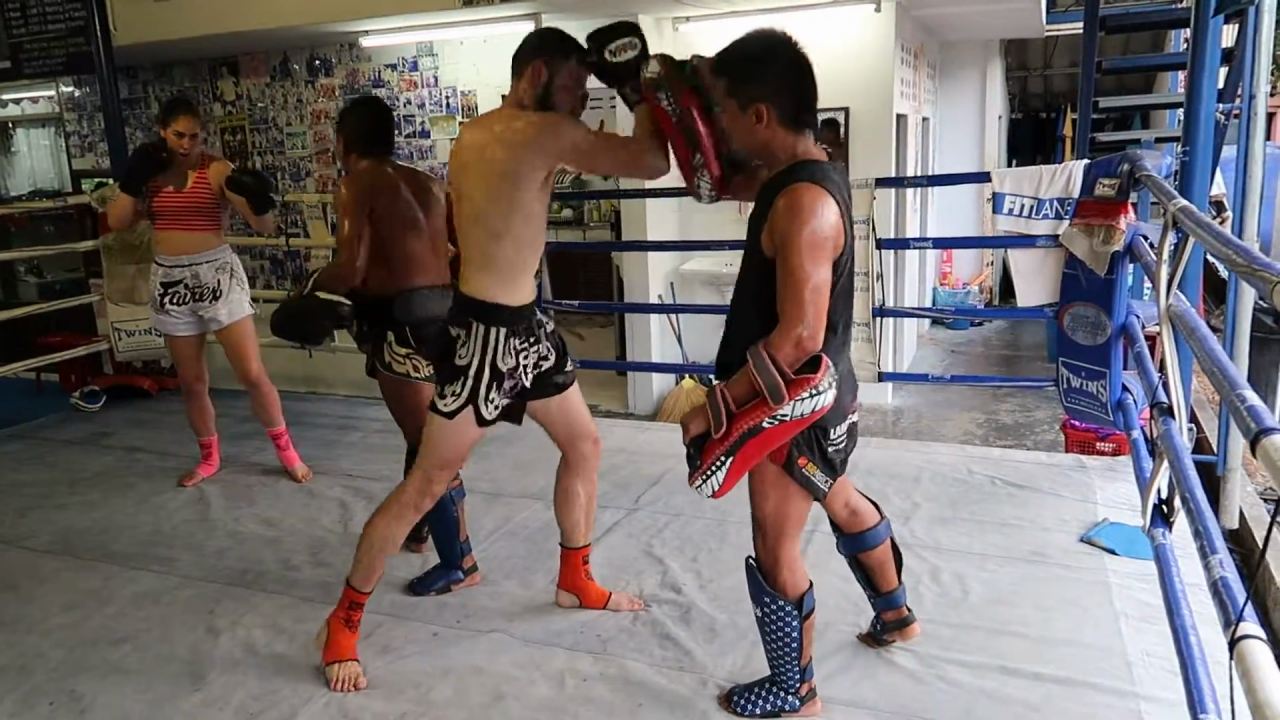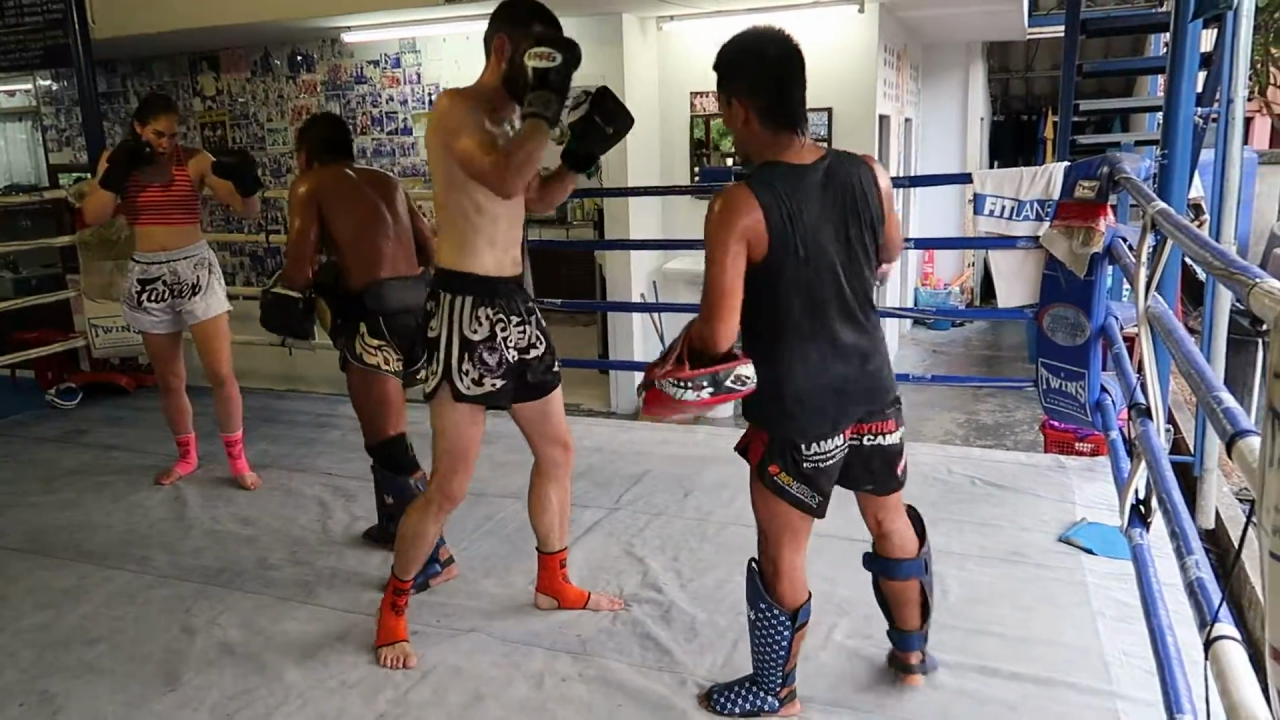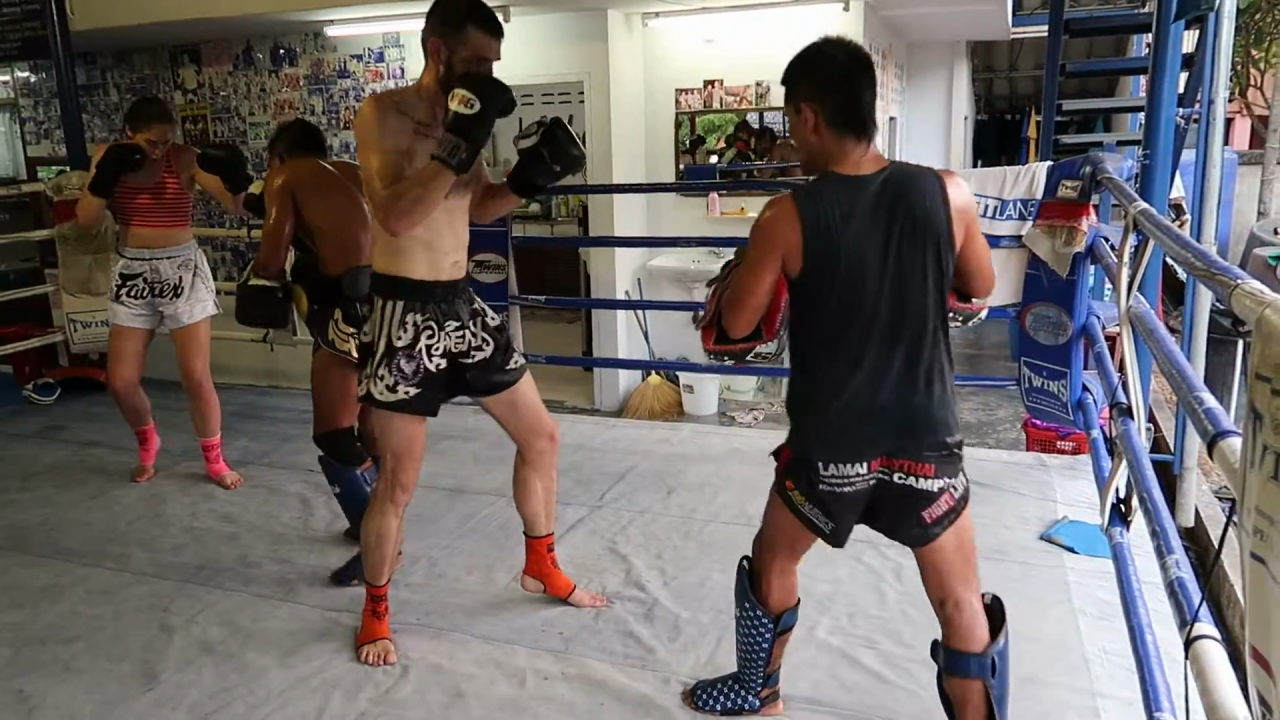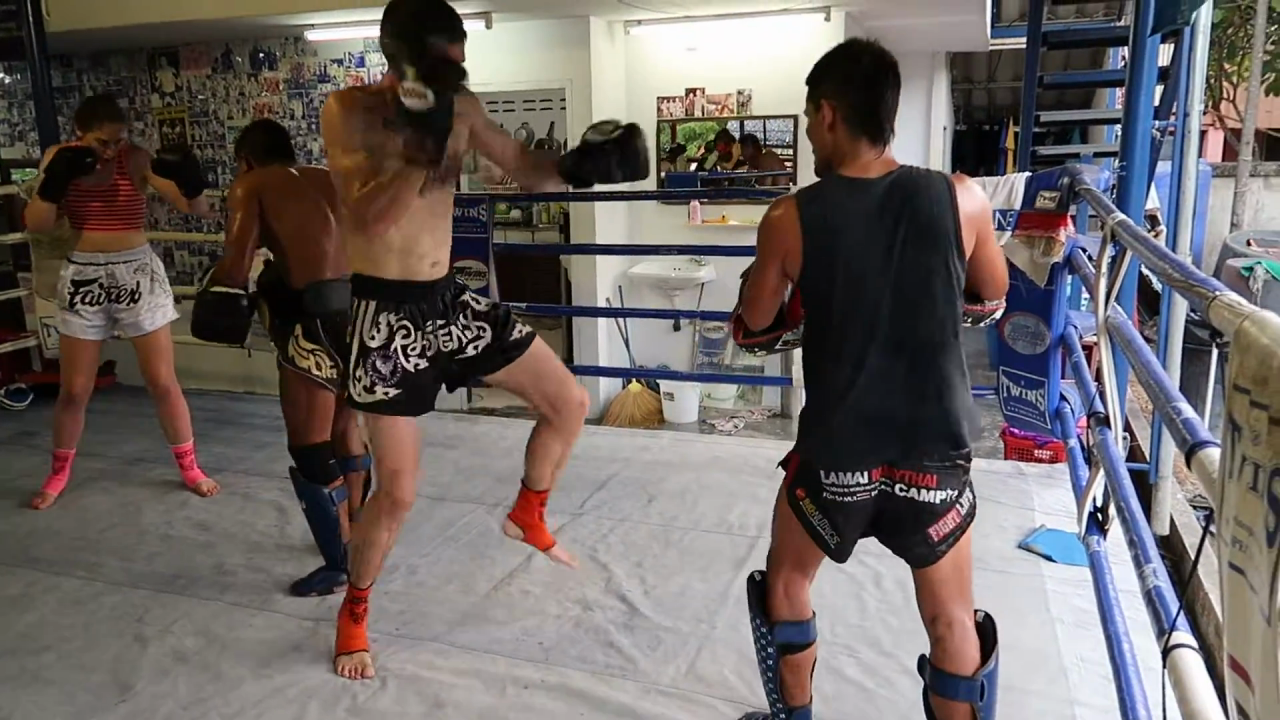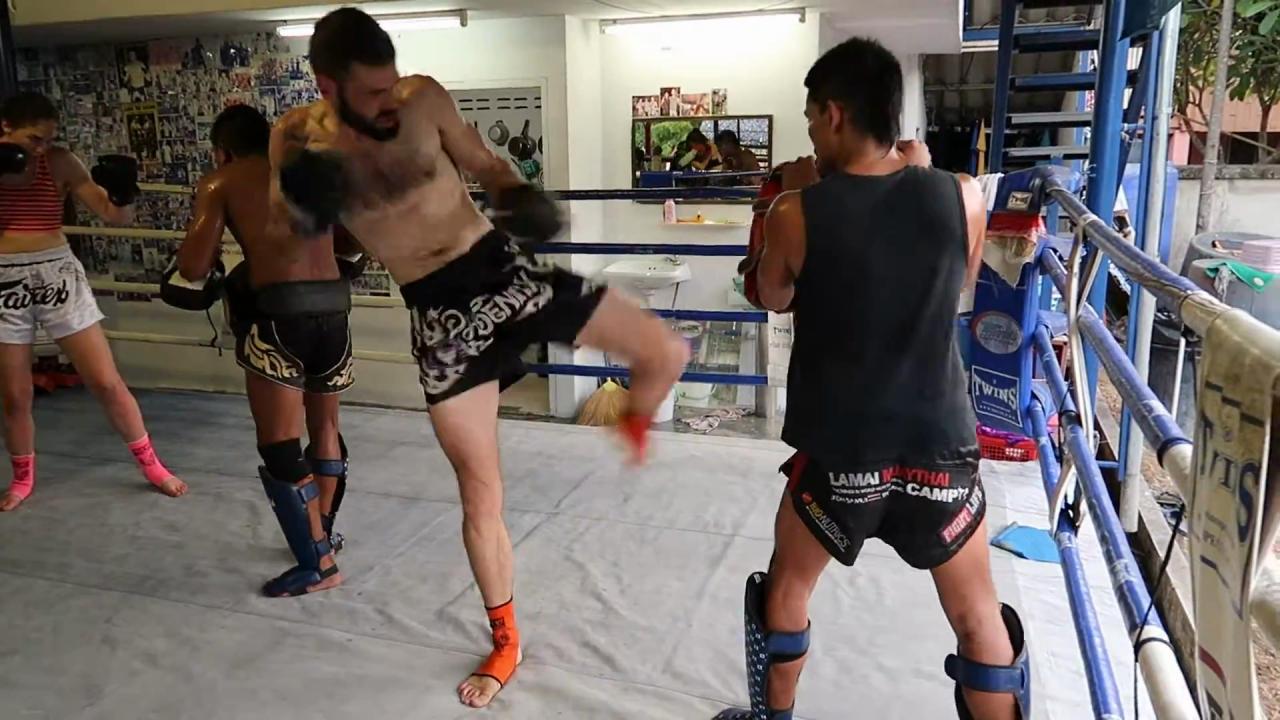
dt=0.3s
person 1, frame 1
left shoulder: (803, 202)
right shoulder: (802, 174)
left elbow: (799, 336)
left wrist: (716, 405)
right hip: (827, 398)
left knee: (776, 551)
right knee: (841, 499)
right ankle: (895, 613)
person 1, frame 2
left shoulder: (740, 206)
right shoulder: (867, 176)
left elbow: (718, 336)
left wrist: (679, 358)
left hip: (794, 417)
right hip: (873, 399)
left knee: (782, 559)
right knee: (891, 520)
right ankle: (911, 649)
person 1, frame 3
left shoulder: (789, 217)
right shoulder: (946, 194)
left elbow: (737, 323)
right elbow: (979, 291)
left wrist: (752, 264)
left hip: (830, 444)
right hip: (925, 440)
left knee: (772, 564)
right knee: (960, 602)
person 1, frame 4
left shoulder: (792, 218)
right shoulder: (960, 199)
left elbow: (757, 319)
right elbow: (994, 293)
left hip: (836, 454)
right hip: (934, 453)
left knee: (785, 583)
right knee: (953, 622)
person 1, frame 5
left shoulder: (795, 214)
right shoulder: (962, 197)
left elbow: (772, 298)
left hip: (839, 455)
right hip: (940, 452)
left knee: (785, 590)
right knee: (979, 621)
person 2, frame 1
left shoulder: (474, 133)
right shoulder: (545, 131)
right elbow: (651, 160)
right wrist: (637, 81)
left hip: (522, 324)
right hip: (490, 331)
left knee: (585, 444)
right knee: (423, 489)
left ankle: (576, 581)
right ankle: (344, 622)
person 2, frame 2
left shoulder: (508, 119)
right shoulder: (456, 108)
left elbow: (537, 201)
right elbow: (504, 184)
left wrist: (582, 151)
right wrist: (542, 102)
left hip: (514, 303)
right hip: (467, 309)
left knee: (557, 448)
right knee: (450, 485)
left ankle: (553, 582)
right ankle: (393, 609)
person 2, frame 3
left shoulder: (461, 118)
right shoulder: (383, 113)
right elbow: (396, 217)
left wrist: (528, 178)
right wrist: (459, 144)
left hip: (462, 305)
right hip: (407, 314)
left knee: (540, 436)
right knee: (399, 482)
left ankle: (542, 567)
right ankle: (375, 612)
person 2, frame 4
left shoulder: (459, 111)
right shoulder: (346, 112)
left elbow: (524, 165)
right elbow: (363, 223)
left wrist: (586, 159)
right wrist: (419, 150)
left hip: (452, 300)
right hip: (386, 316)
left knee: (570, 404)
right knee: (394, 492)
left ankle: (527, 516)
right ankle: (354, 616)
person 2, frame 5
left shoulder: (421, 97)
right shoulder: (297, 135)
left elbow: (484, 163)
right elbow: (288, 227)
left wrist: (520, 199)
right wrist: (298, 198)
left hip: (501, 264)
right hip: (441, 313)
left knee: (666, 353)
right knee: (481, 488)
left ankle: (635, 422)
right ankle: (506, 643)
person 3, frame 1
left shoulder: (355, 185)
right shoulder: (426, 182)
left elbow: (351, 269)
left wrist: (311, 293)
left hip: (402, 321)
right hip: (441, 312)
left knee: (428, 440)
right knee: (423, 431)
left ankle: (460, 562)
right ankle: (416, 524)
person 3, frame 2
left shoulder: (309, 187)
right shoulder: (387, 182)
left elbow: (297, 271)
right elbow: (430, 251)
left wrist: (281, 297)
left hip: (374, 318)
right hip: (418, 309)
left knee: (385, 443)
right knee: (391, 427)
left ankle: (434, 556)
right ankle: (393, 525)
person 3, frame 3
left shoulder: (285, 177)
right shoulder: (353, 173)
left elbow: (273, 259)
left wrist: (261, 284)
left hip: (348, 304)
left knee: (335, 434)
right knee: (371, 420)
person 3, frame 4
left shoulder: (251, 186)
right shoulder: (328, 180)
left elbow: (235, 269)
left wrist: (219, 297)
left hip: (312, 319)
right hip: (358, 311)
left knee: (311, 449)
right knee: (346, 427)
left ankle: (343, 565)
right ankle: (348, 527)
person 3, frame 5
left shoulder: (220, 183)
left elbow: (194, 268)
left hip: (276, 317)
right hip: (331, 310)
left knee: (279, 448)
right knee: (324, 428)
left ankle: (317, 564)
right ankle: (321, 533)
person 4, frame 1
left shoulder: (217, 169)
right shoulder: (145, 166)
left elbow: (264, 225)
right elbow: (116, 221)
left wrist: (260, 200)
right wrist: (134, 178)
left hip: (218, 274)
right hip: (171, 280)
left knee: (252, 374)
right knee: (192, 383)
left ankle: (286, 448)
right ankle: (210, 458)
person 4, frame 2
left shoulder: (195, 160)
right shoulder: (116, 160)
left elbow: (249, 210)
right elbow: (93, 216)
left wrist: (246, 181)
right wrist: (115, 172)
left hip: (196, 269)
right hip: (147, 276)
left knee: (221, 372)
right knee: (169, 381)
left ankle: (237, 458)
right ankle: (187, 456)
person 4, frame 3
left shoulder: (186, 159)
right shoulder: (108, 157)
left elbow: (239, 206)
right elbow: (86, 219)
left wrist: (236, 176)
right wrist: (105, 177)
left hip: (182, 270)
right hip: (132, 273)
left knee: (196, 377)
right knee: (120, 382)
left ankle: (215, 460)
right ankle: (148, 441)
person 4, frame 4
left shoulder: (137, 159)
right shoulder: (58, 158)
left elbow: (196, 208)
right elbow: (36, 223)
left wrist: (191, 181)
right wrist: (55, 180)
left hip: (138, 274)
right hip: (83, 278)
left knee: (163, 383)
right knee: (73, 390)
left ankle: (190, 468)
right ankle: (59, 473)
person 4, frame 5
left shoulder: (60, 162)
left elbow: (115, 215)
left wrist: (123, 190)
left hip: (58, 276)
left knee: (106, 382)
left ankle: (151, 464)
